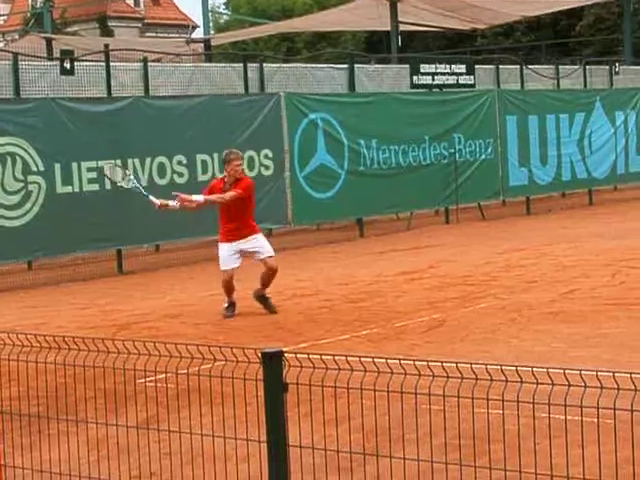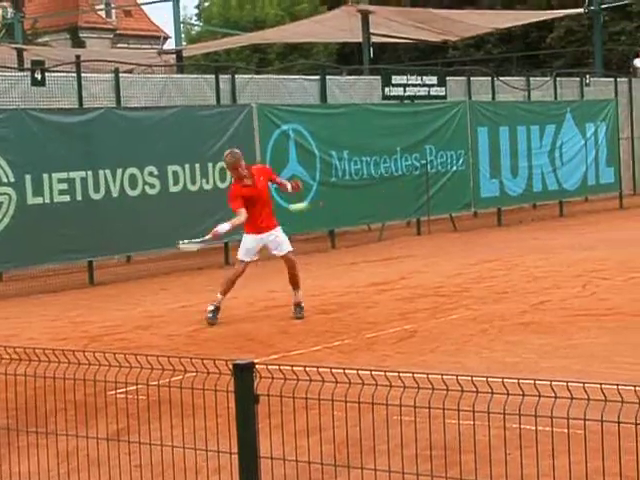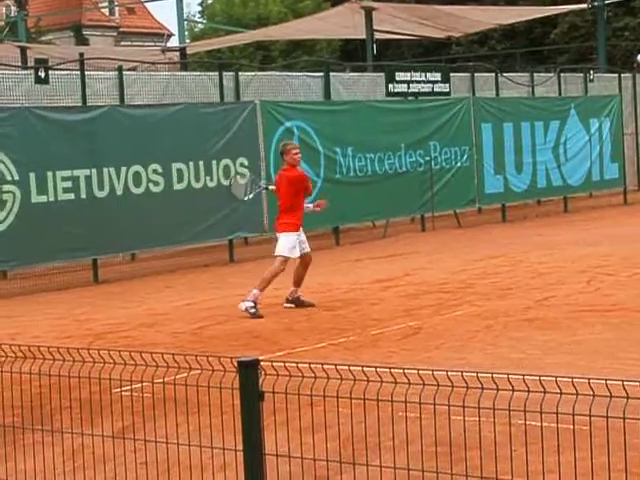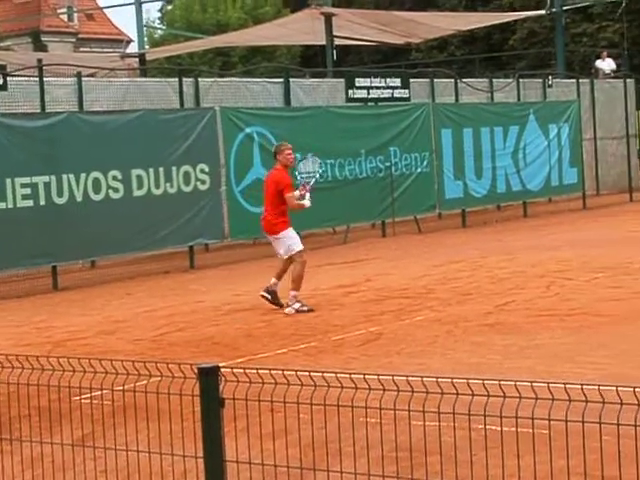
dt=0.4s
person 1, frame 1
left shoulder: (247, 183)
right shoulder: (216, 184)
left elbow: (224, 199)
right elbow: (195, 204)
left wrist: (196, 198)
right wrist: (172, 203)
left hip: (251, 235)
right hip: (227, 239)
left knee: (272, 266)
right knee: (228, 277)
left ankle: (261, 293)
right ankle: (230, 302)
person 1, frame 2
left shoulder: (258, 170)
right shoulder: (235, 190)
left elbow: (280, 182)
right elbow: (242, 218)
left wrist: (290, 186)
right wrist: (223, 227)
left hip: (272, 228)
right hip: (253, 233)
left knee: (291, 263)
right knee: (238, 270)
left ankle: (298, 302)
right ankle: (215, 306)
person 1, frame 3
left shoulder: (281, 176)
right shoulder: (300, 176)
right elbow: (309, 192)
left wrist: (312, 207)
left hip: (293, 227)
right hip: (289, 228)
left knee: (306, 259)
right knee: (279, 265)
left ankle: (293, 296)
right ankle: (250, 301)
person 1, frame 4
left shoulder: (273, 175)
right shoulder: (283, 178)
right elbow: (293, 205)
left wrist: (298, 193)
right wrist: (306, 203)
left hip: (272, 224)
right hip: (279, 225)
left knee: (291, 258)
right knee: (300, 260)
left ankle: (271, 288)
right ankle: (293, 302)
